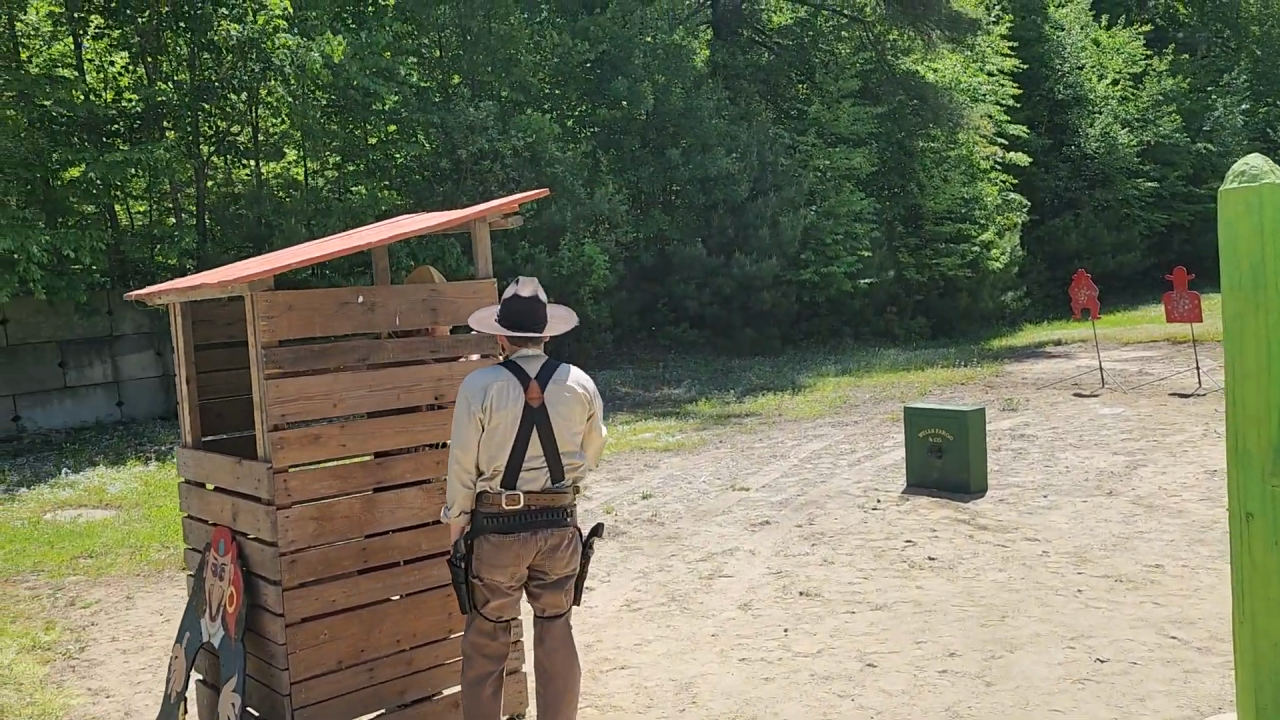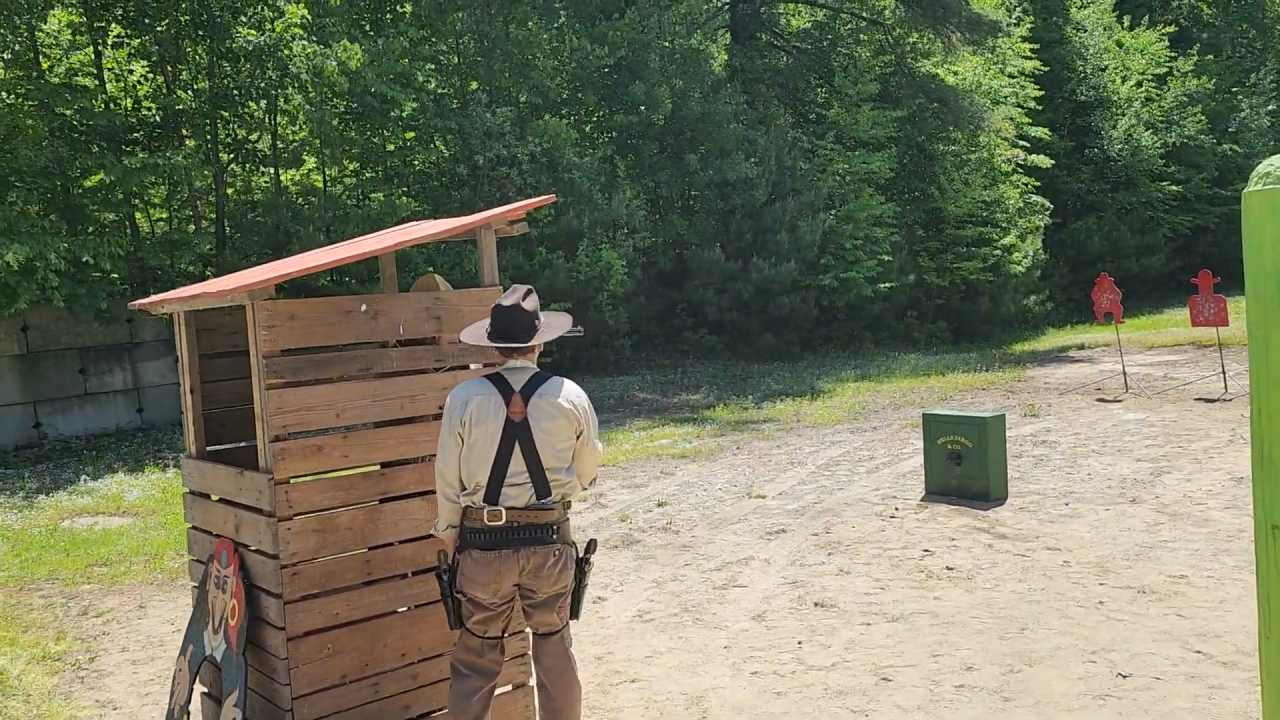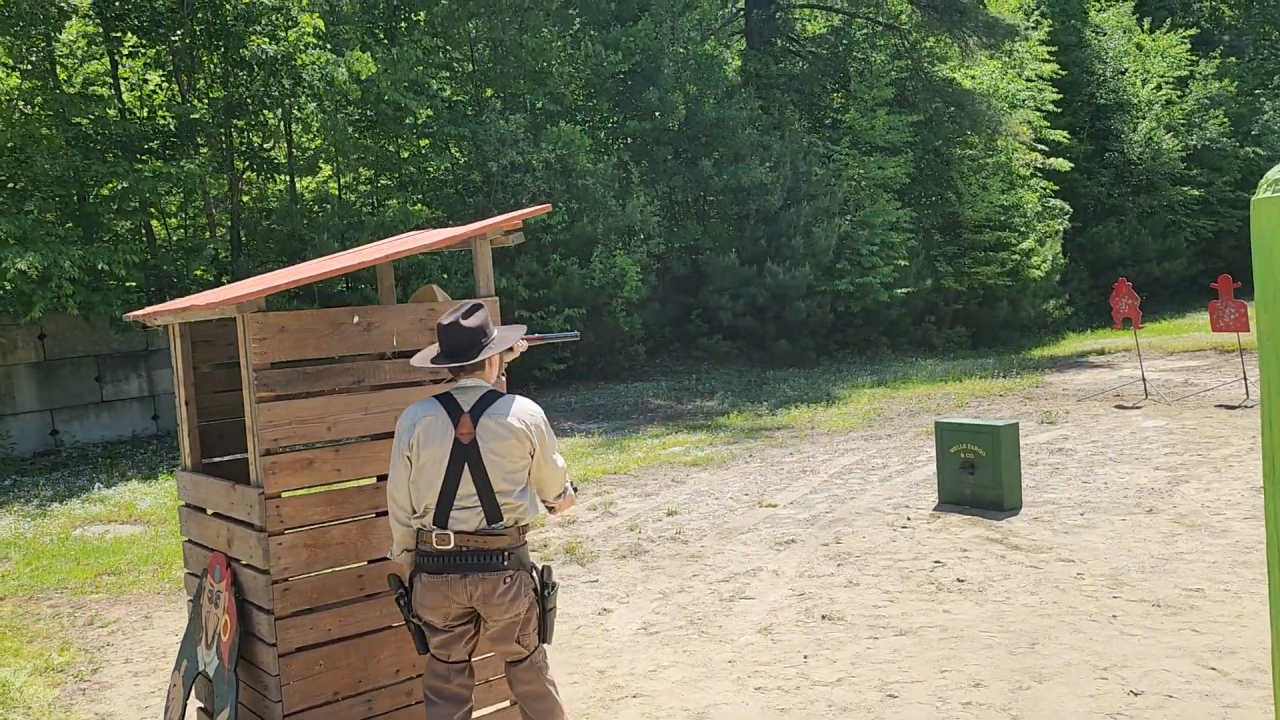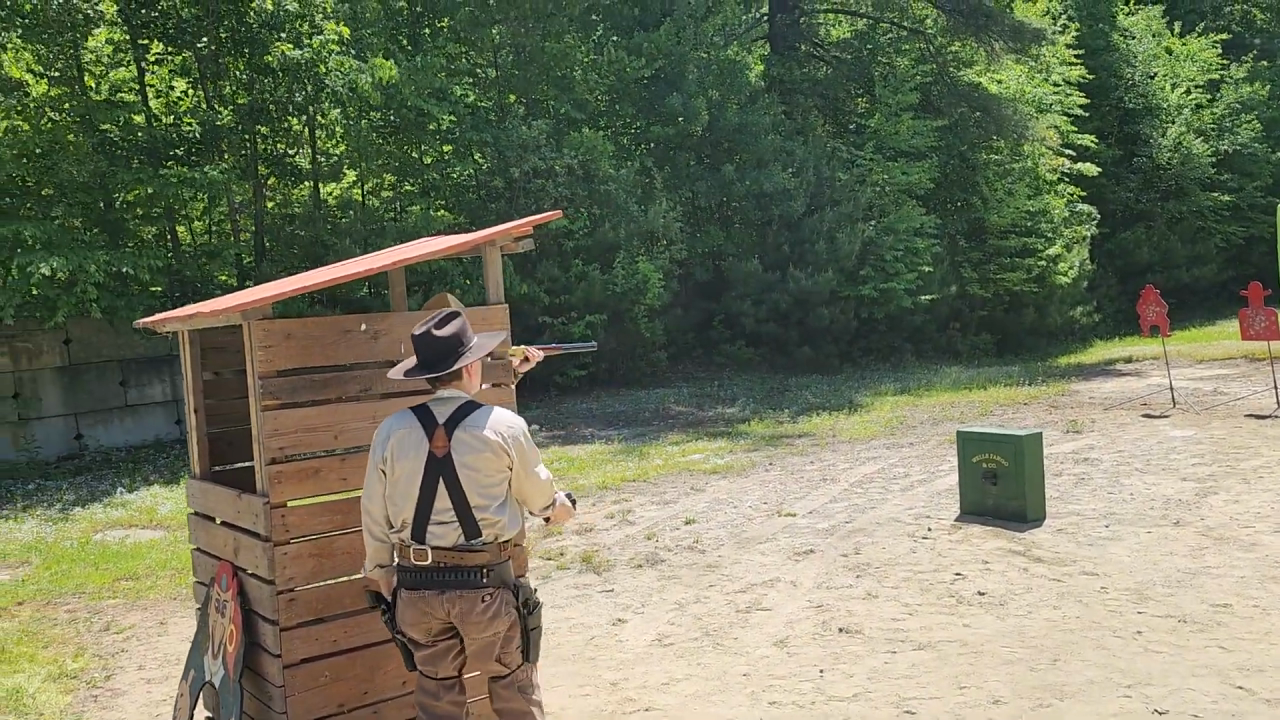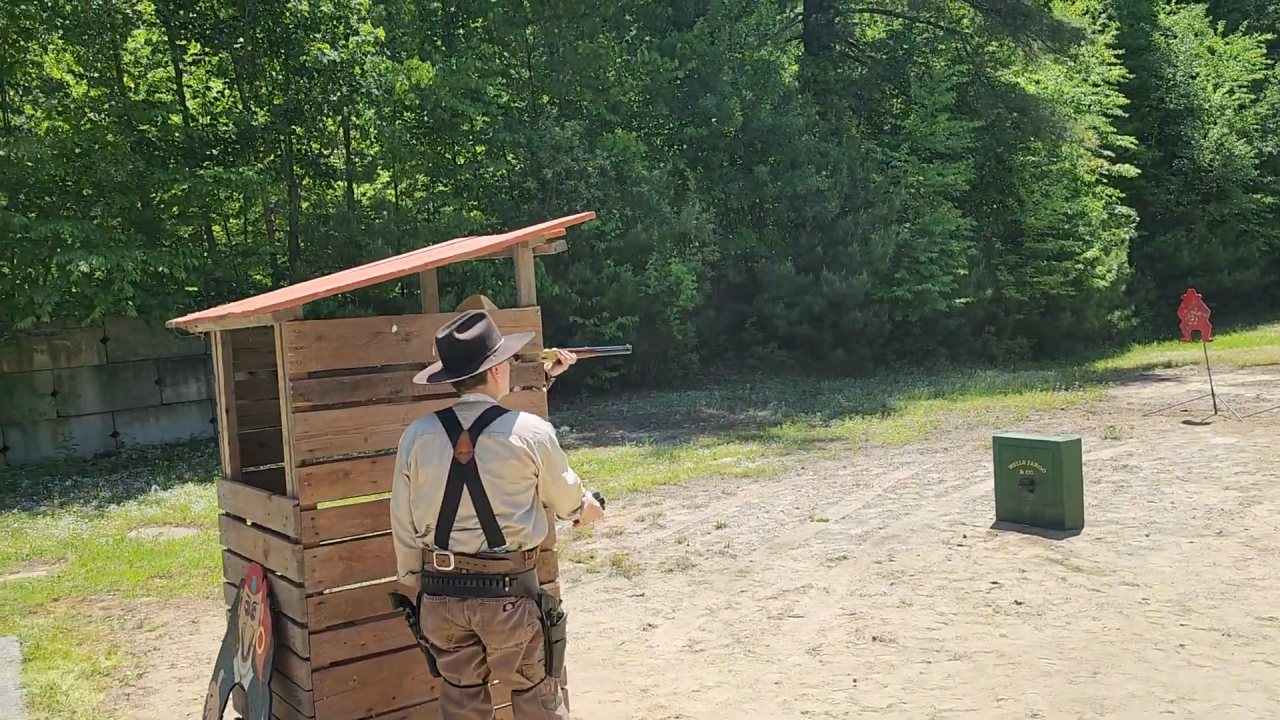
dt=0.3s
person 1, frame 1
left shoulder: (480, 385)
right shoulder: (579, 383)
left elbow: (462, 465)
right elbow: (593, 451)
left wrist: (456, 523)
left hip: (496, 527)
right hip: (558, 525)
left knee: (485, 645)
right knee: (556, 635)
person 1, frame 2
left shoulder: (465, 397)
right shoulder: (569, 396)
left elbow: (448, 478)
right elbow: (588, 471)
left wrist: (450, 535)
left hip: (484, 544)
right hip: (548, 542)
left knee: (474, 661)
right knee: (553, 650)
person 1, frame 3
left shoulder: (416, 418)
right shoulder: (524, 414)
left elbow: (399, 501)
right elbow: (553, 484)
left wrist: (407, 558)
right wrist: (564, 498)
left hip: (437, 570)
right hip: (504, 568)
right knee: (530, 671)
person 1, frame 4
left shoulder: (392, 431)
right shoulder: (505, 426)
left elbow: (375, 516)
right elbow: (540, 494)
left wrist: (383, 576)
right wrist: (560, 507)
left hip: (420, 587)
right hip: (486, 584)
person 1, frame 5
left shoulder: (418, 435)
right shoulder: (531, 432)
left elbow: (404, 524)
right elbow: (568, 500)
left wrist: (414, 583)
right wrist: (589, 508)
left hip: (442, 593)
right hip: (509, 591)
